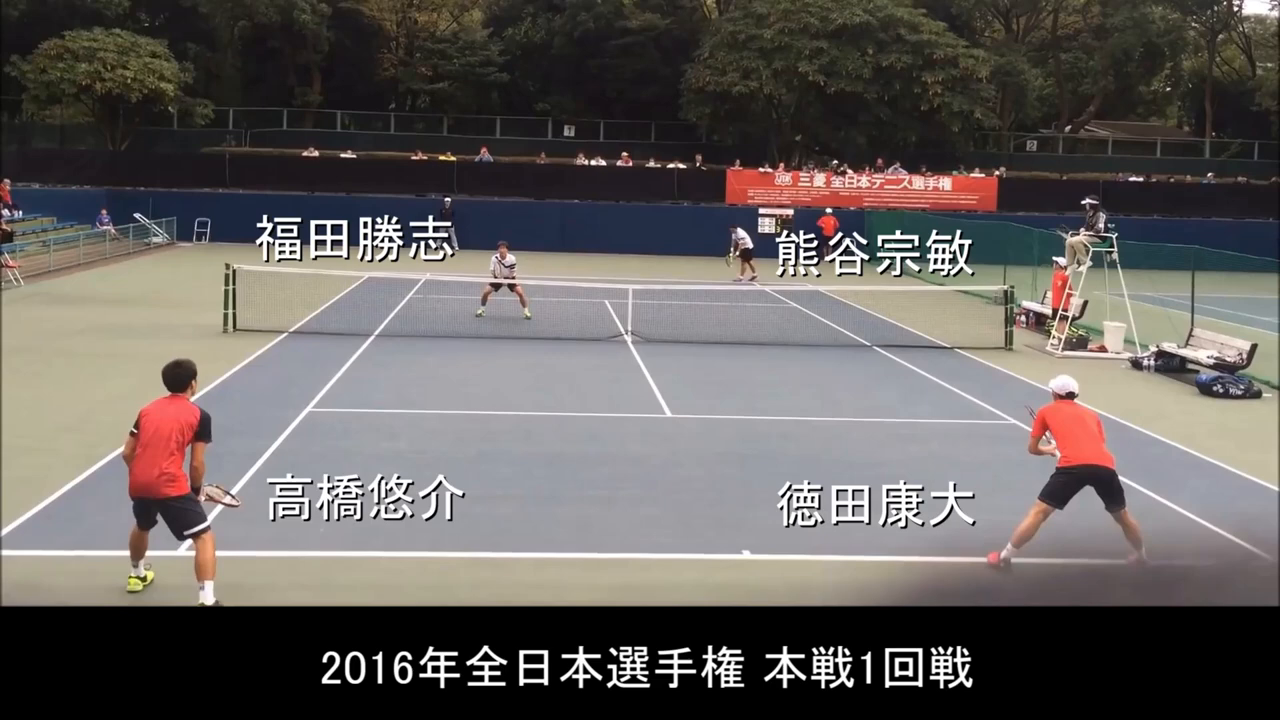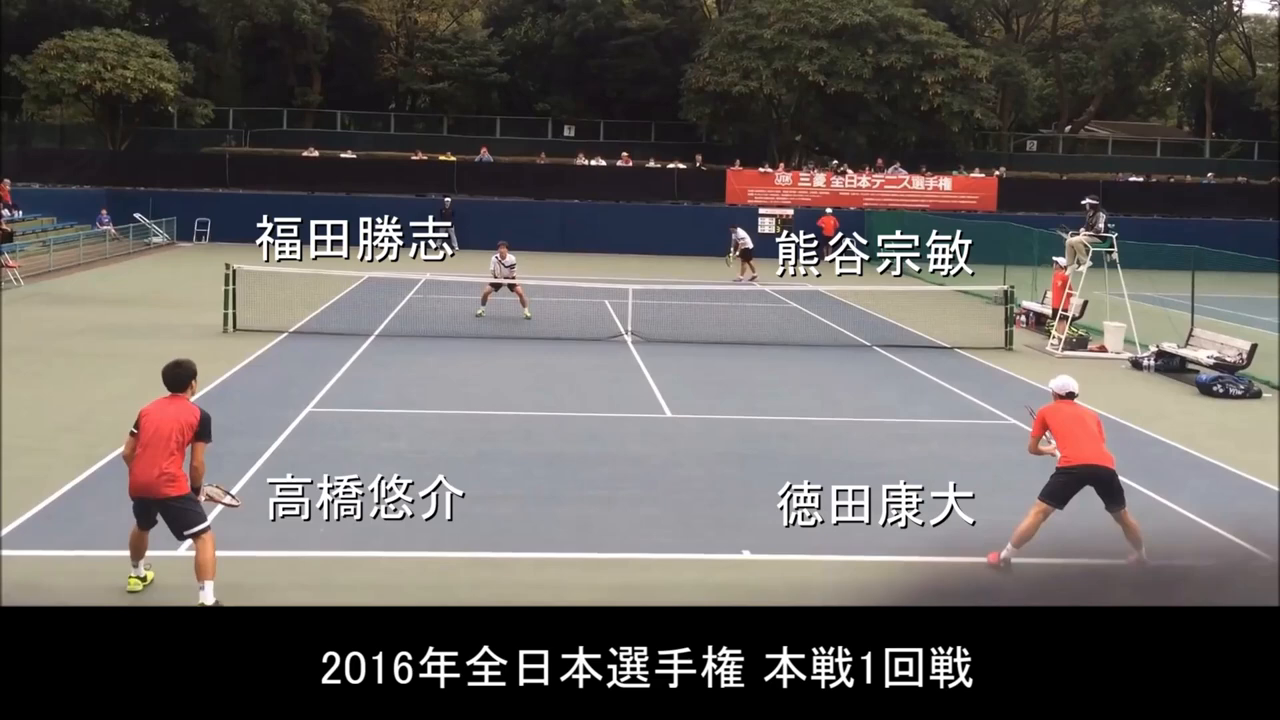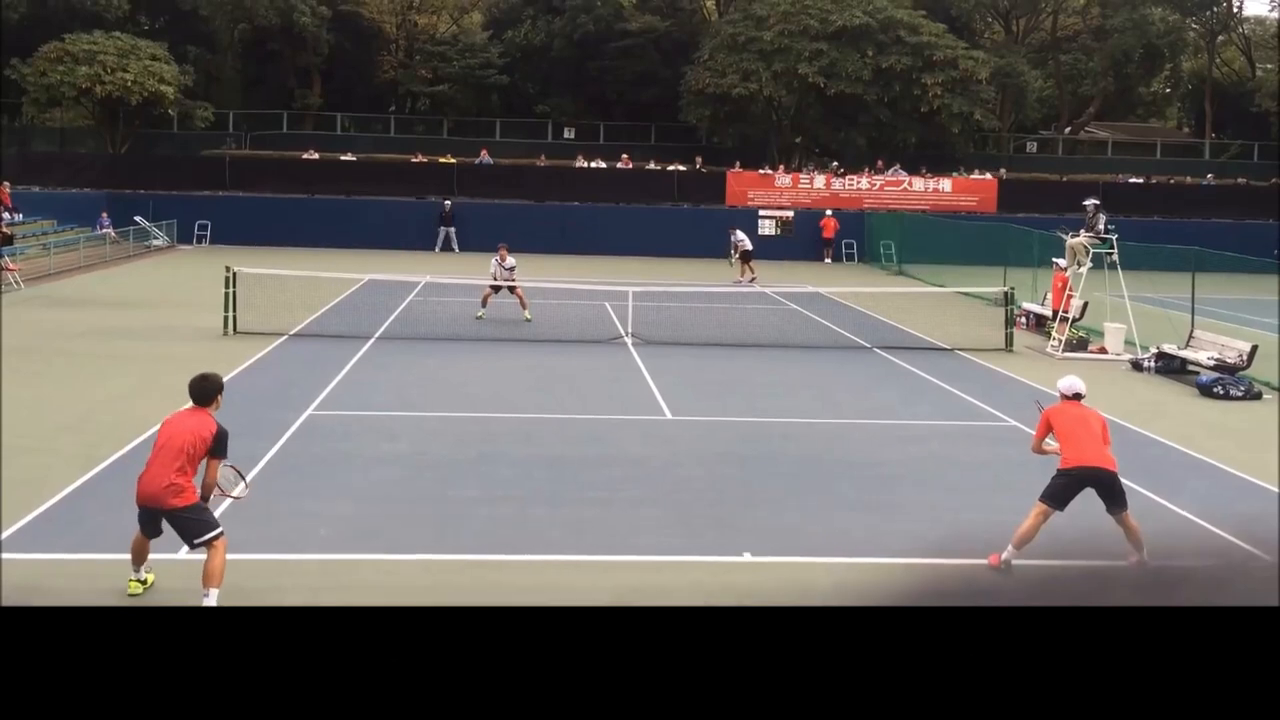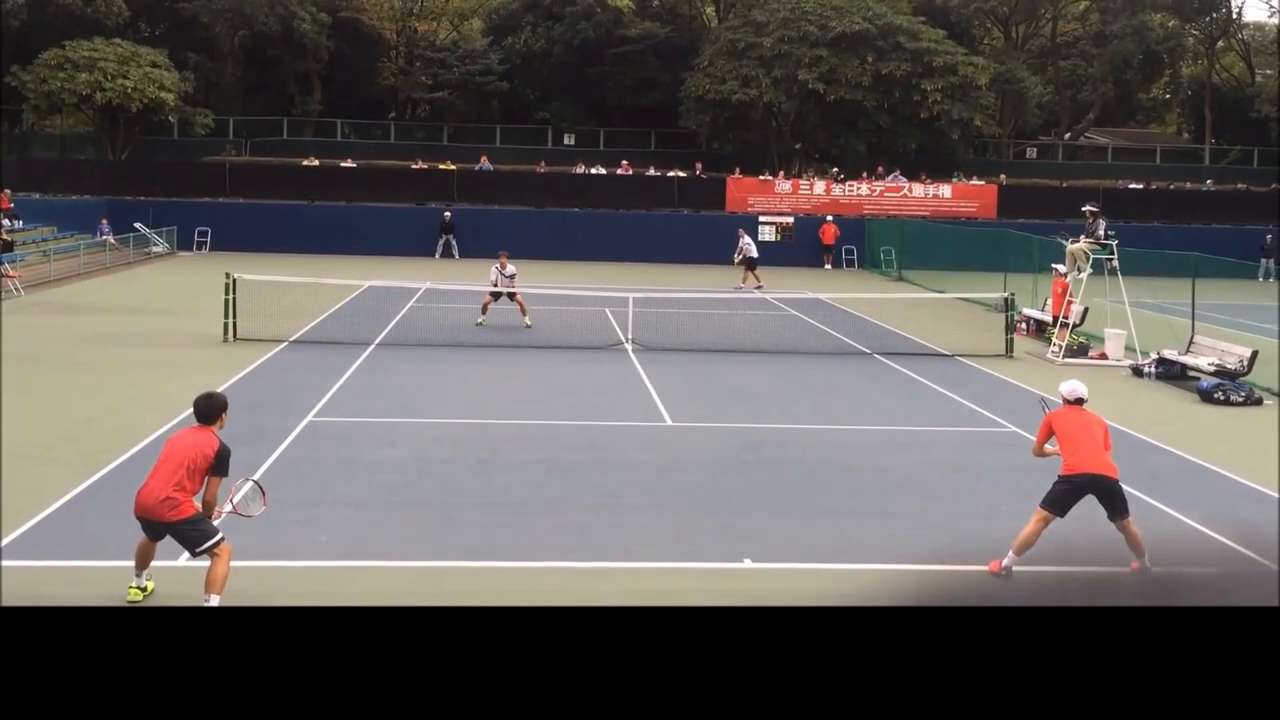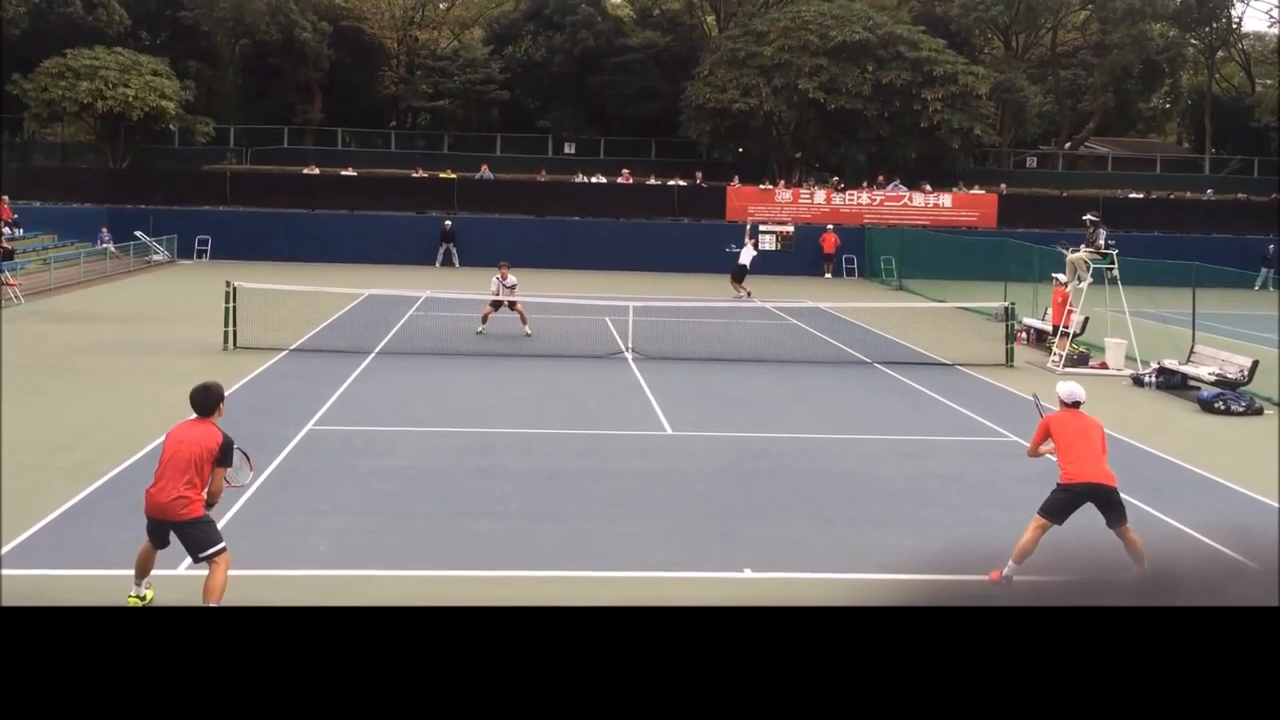
dt=1s
person 1, frame 1
left shoulder: (147, 409)
right shoulder: (199, 416)
left elbow: (127, 453)
right elbow: (197, 464)
right wrist: (195, 490)
left hip: (138, 483)
right hip: (170, 486)
left knee: (142, 526)
right knee: (204, 538)
left ankle: (137, 575)
right ankle: (207, 599)
person 1, frame 2
left shoulder: (147, 409)
right shoulder: (199, 416)
left elbow: (127, 453)
right elbow: (197, 464)
right wrist: (196, 490)
left hip: (138, 483)
right hip: (170, 486)
left knee: (142, 526)
right knee: (204, 538)
left ankle: (137, 575)
right ankle: (207, 599)
person 1, frame 3
left shoulder: (171, 418)
right shoulder: (217, 431)
right elbow: (210, 480)
right wrist: (203, 500)
left hip: (145, 489)
right hip: (176, 495)
left knee: (145, 533)
right knee: (217, 544)
left ankle: (137, 578)
right ankle: (209, 602)
person 1, frame 4
left shoulder: (178, 436)
right shoulder: (220, 449)
right elbow: (209, 498)
left wrist: (196, 508)
right wrist: (207, 517)
left hip: (143, 503)
right hip: (172, 509)
left knee: (152, 537)
right knee: (222, 552)
left ankle: (138, 585)
right ankle: (210, 603)
person 1, frame 5
left shoulder: (175, 430)
right shoulder: (223, 441)
right elbow: (215, 489)
right wrist: (209, 503)
left hip: (155, 502)
right hip: (186, 509)
left knee: (153, 545)
right knee: (220, 561)
left ankle: (137, 594)
person 2, frame 1
left shoulder: (1046, 411)
right shoulder: (1091, 414)
left elbow: (1032, 448)
left wrist: (1050, 449)
left hip: (1072, 466)
right hip: (1105, 466)
left knee: (1038, 512)
right knee: (1122, 515)
left ankle: (1004, 557)
right ankle: (1141, 555)
person 2, frame 2
left shoulder: (1046, 411)
right shoulder: (1091, 414)
left elbow: (1032, 448)
left wrist: (1049, 449)
left hip: (1072, 466)
right hip: (1105, 466)
left knee: (1038, 512)
right knee: (1122, 515)
left ankle: (1004, 556)
right ankle: (1140, 555)
person 2, frame 3
left shoulder: (1052, 411)
right shoulder: (1097, 416)
left elbow: (1036, 448)
left hip: (1073, 468)
right hip: (1106, 468)
left knee: (1039, 514)
right knee: (1124, 517)
left ankle: (1005, 558)
right ankle: (1141, 557)
person 2, frame 4
left shoulder: (1054, 416)
right shoulder: (1099, 421)
left elbow: (1037, 451)
left hip: (1075, 474)
right hip: (1107, 475)
left knee: (1039, 519)
right knee: (1125, 524)
left ankle: (1006, 565)
right ankle: (1143, 564)
person 2, frame 5
left shoulder: (1051, 419)
right shoulder: (1096, 424)
left elbow: (1031, 452)
left hip: (1073, 483)
right hip: (1105, 482)
left knee: (1037, 527)
right knee: (1124, 531)
left ankle: (1006, 574)
right ankle: (1144, 573)
